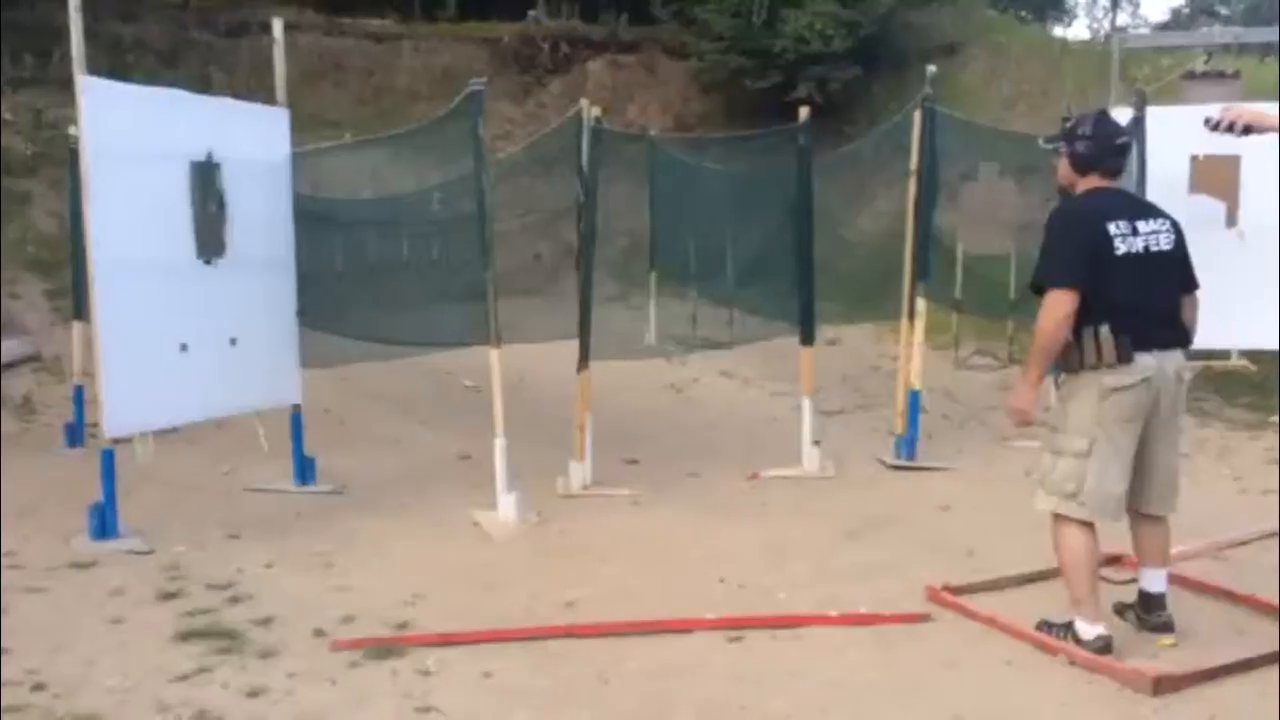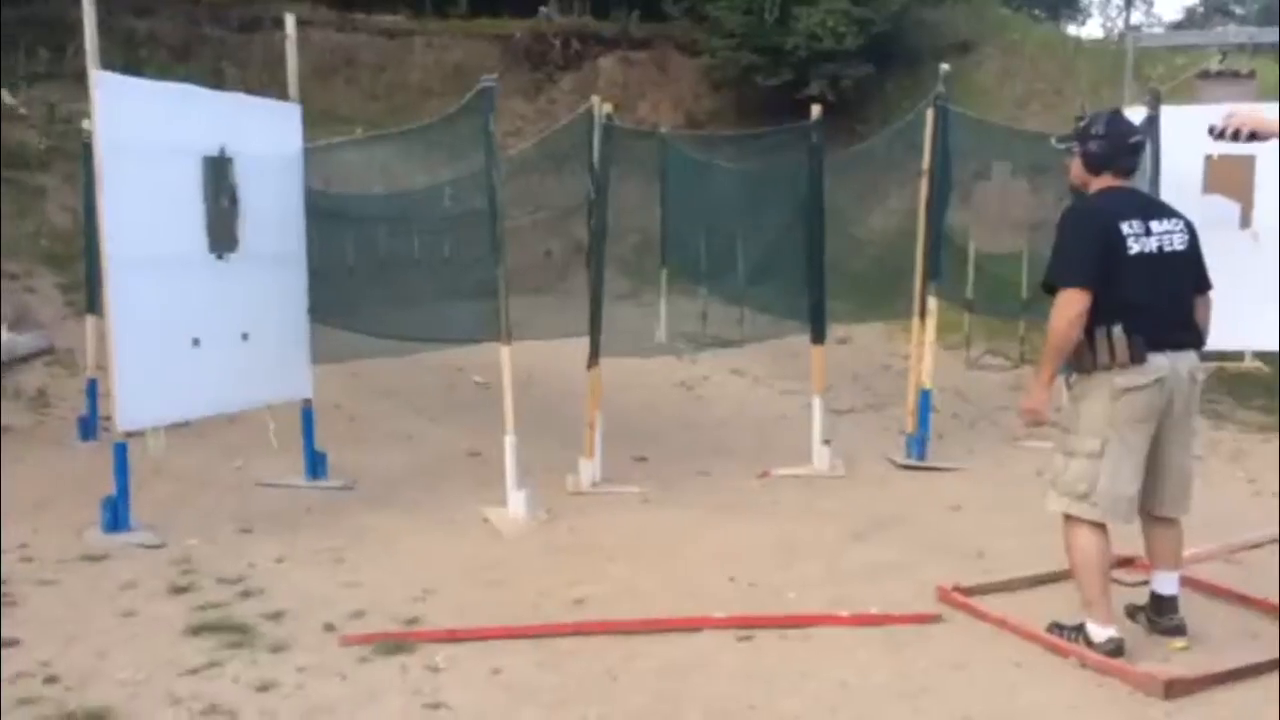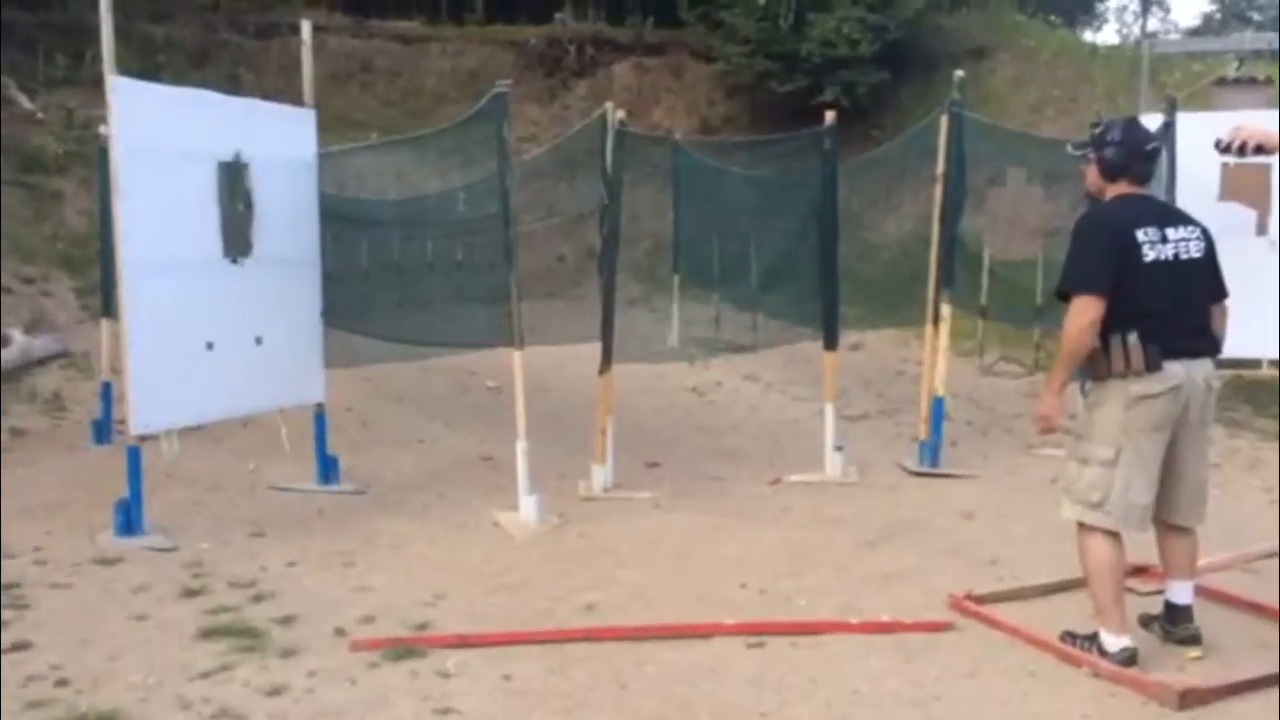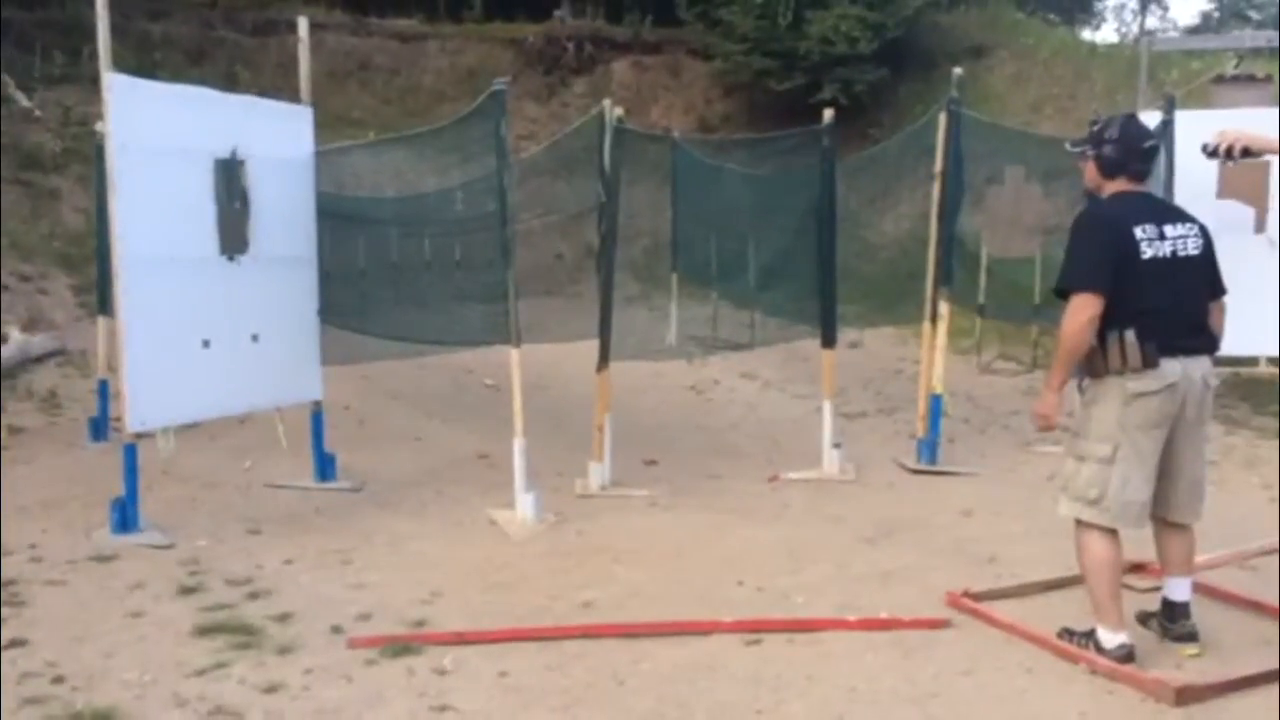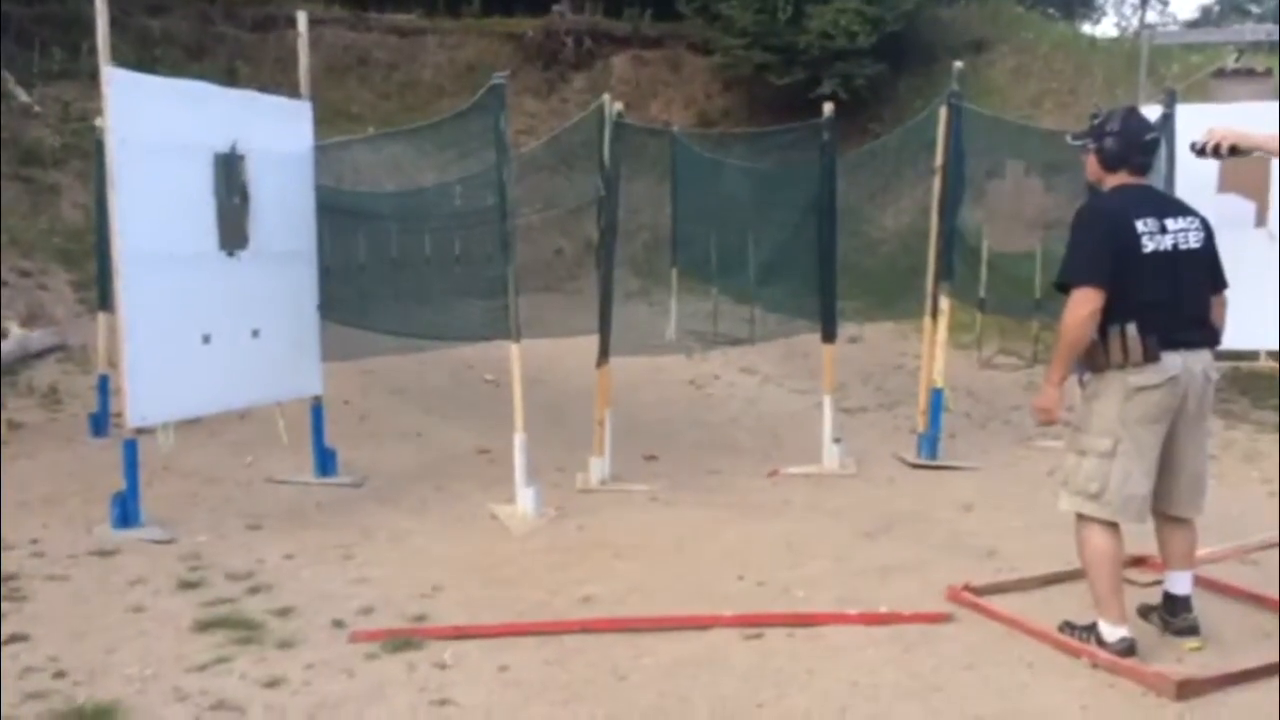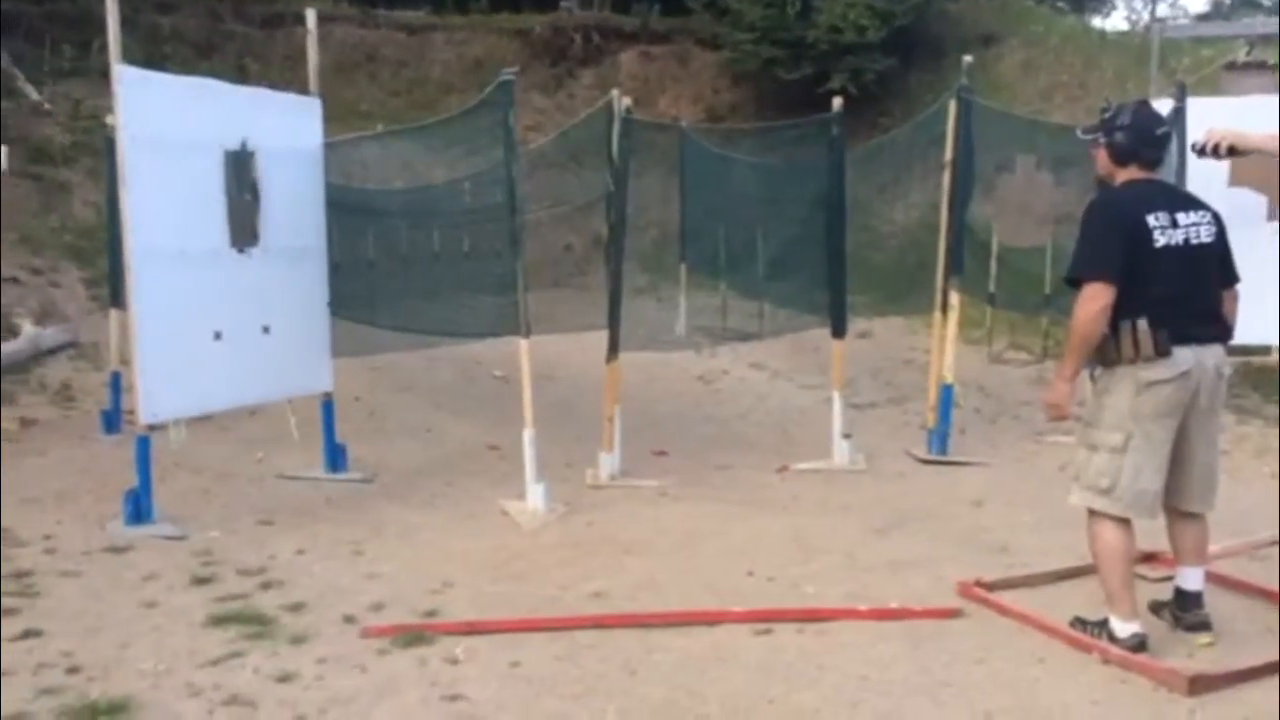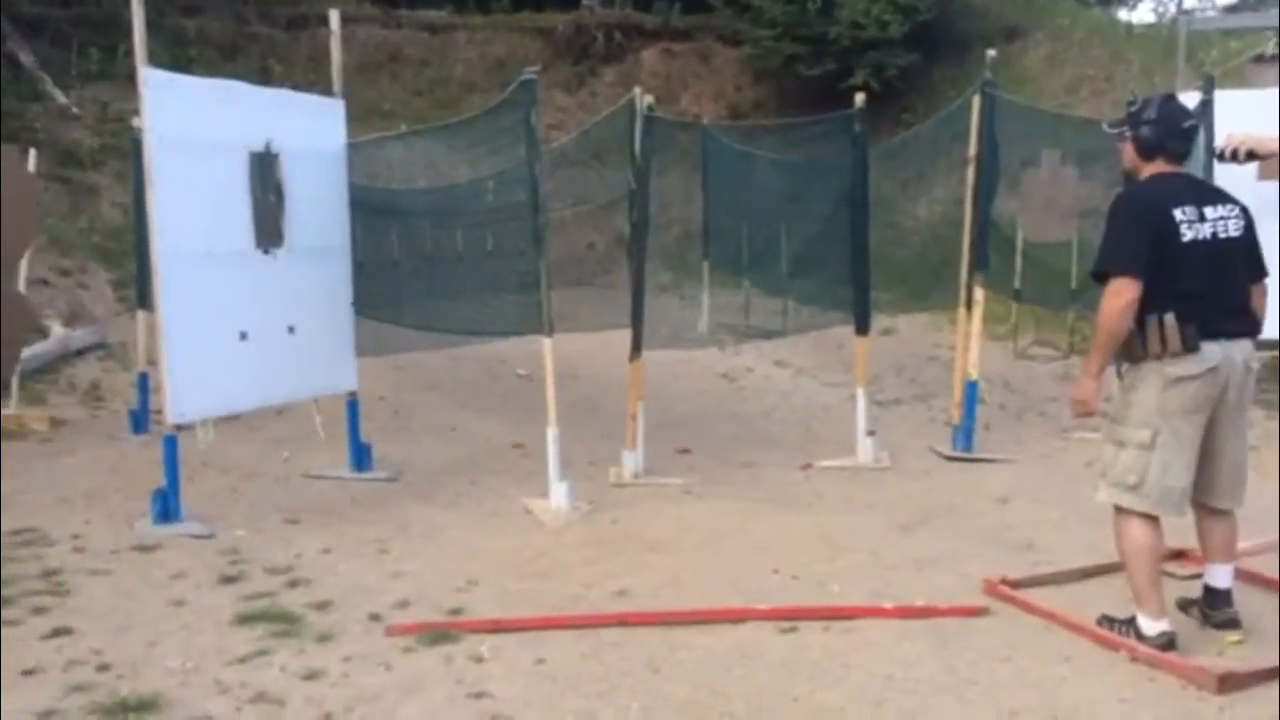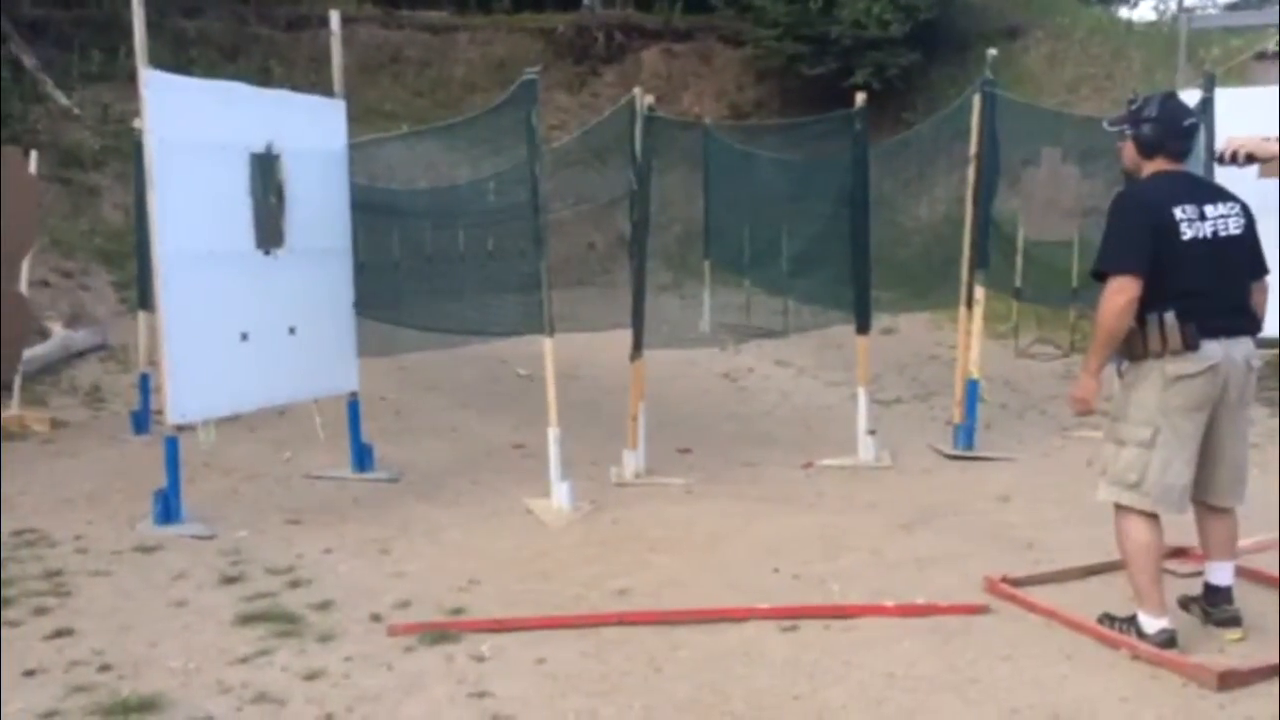
dt=0.3s
person 1, frame 1
left shoulder: (1074, 216)
right shoulder: (1161, 219)
left elbow: (1061, 308)
right elbow: (1188, 304)
left wrist: (1029, 381)
left hip: (1107, 374)
right hip: (1166, 368)
left knee: (1071, 503)
right knee: (1151, 497)
left ankle: (1088, 627)
right ankle: (1153, 604)
person 1, frame 2
left shoulder: (1087, 216)
right shoulder: (1174, 219)
left elbow: (1073, 309)
right elbow: (1201, 306)
left wrist: (1041, 383)
left hip: (1121, 374)
right hip: (1180, 368)
left knee: (1082, 504)
right knee: (1163, 500)
left ankle: (1099, 630)
right ankle: (1165, 607)
person 1, frame 3
left shoulder: (1102, 222)
right shoulder: (1191, 226)
left elbow: (1087, 316)
right elbow: (1217, 313)
left wrist: (1053, 389)
left hip: (1135, 381)
right hip: (1196, 376)
left knee: (1097, 512)
right knee: (1177, 508)
left ankle: (1112, 639)
right ankle: (1179, 616)
person 1, frame 4
left shoulder: (1100, 220)
right shoulder: (1189, 224)
left elbow: (1085, 313)
right elbow: (1215, 311)
left wrist: (1052, 387)
left hip: (1132, 379)
right hip: (1192, 374)
left knee: (1094, 510)
right knee: (1175, 505)
left ankle: (1110, 636)
right ankle: (1177, 613)
person 1, frame 5
left shoulder: (1101, 213)
right shoulder: (1189, 217)
left elbow: (1087, 307)
right elbow: (1217, 304)
left wrist: (1053, 380)
left hip: (1134, 373)
right hip: (1194, 368)
left knee: (1095, 504)
right knee: (1176, 500)
left ankle: (1111, 630)
right ankle: (1178, 607)
person 1, frame 6
left shoulder: (1112, 208)
right shoulder: (1201, 212)
left elbow: (1098, 302)
right elbow: (1228, 299)
left wrist: (1065, 376)
left hip: (1144, 368)
right hip: (1206, 362)
left knee: (1107, 500)
right knee: (1188, 495)
left ankle: (1123, 626)
right ankle: (1190, 602)
person 1, frame 7
left shoulder: (1138, 202)
right shoulder: (1228, 205)
left elbow: (1124, 297)
right elbow: (1257, 293)
left wrist: (1091, 372)
left hip: (1172, 363)
right hip: (1234, 358)
left knee: (1134, 497)
right knee: (1216, 493)
left ankle: (1151, 624)
right ankle: (1218, 600)
person 1, frame 8
left shoulder: (1138, 201)
right shoulder: (1230, 202)
left elbow: (1124, 296)
right elbow: (1257, 290)
left wrist: (1091, 370)
left hip: (1172, 362)
right hip: (1235, 356)
left knee: (1135, 496)
right knee: (1217, 490)
left ankle: (1152, 622)
right ankle: (1219, 598)
